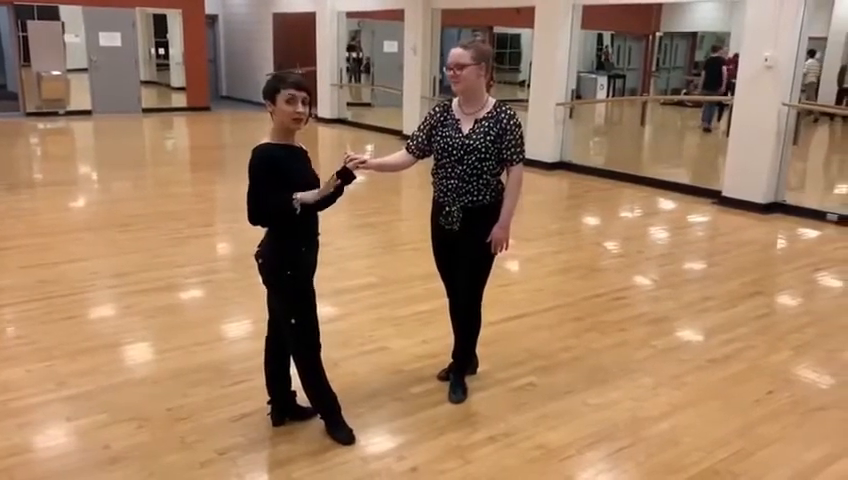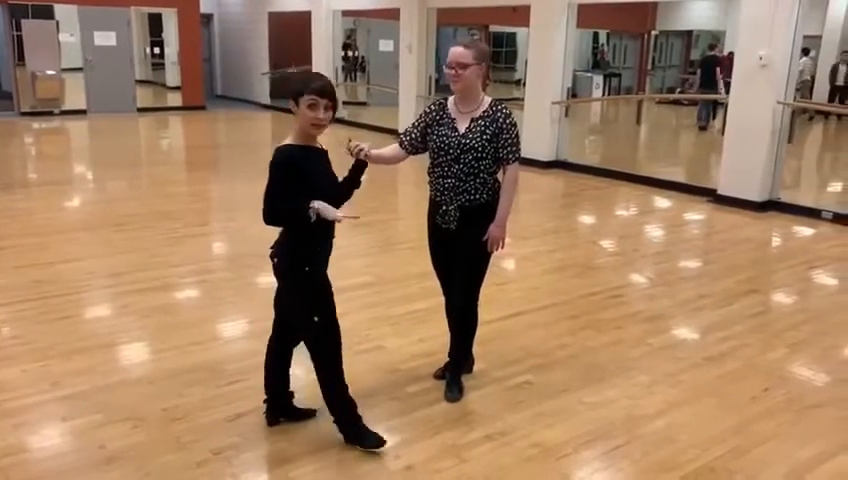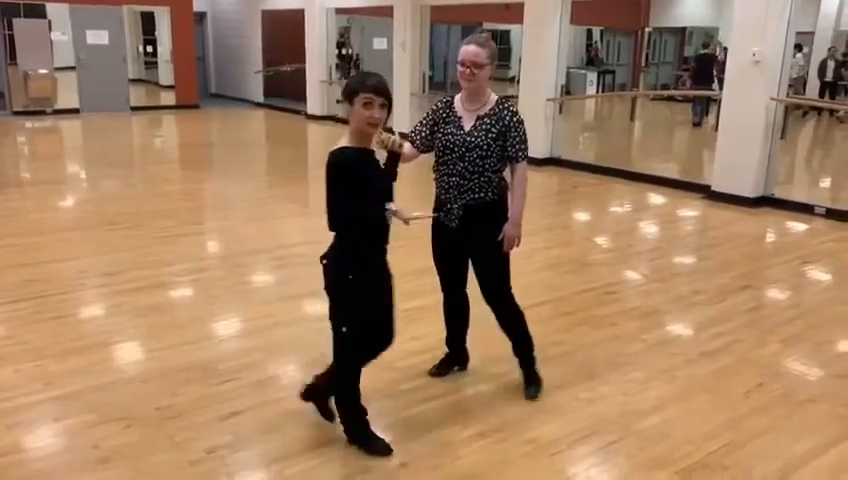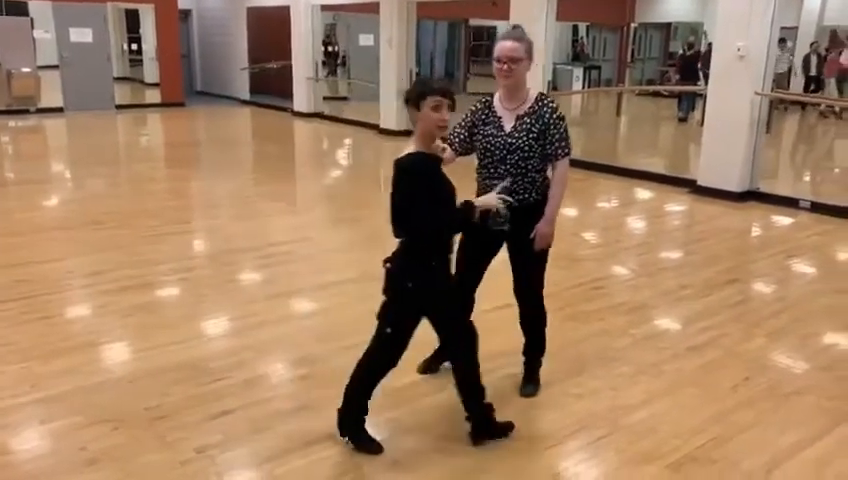
dt=0.4s
person 1, frame 1
left shoulder: (298, 152)
right shoulder: (265, 156)
left elbow: (315, 203)
right elbow: (257, 214)
left wrist: (344, 176)
right wrist: (298, 199)
left hip: (299, 255)
right hip: (283, 259)
left knee: (282, 333)
right knee: (304, 337)
left ankle: (282, 405)
right ankle: (330, 413)
person 1, frame 2
left shoulder: (318, 154)
right shoulder: (286, 157)
left elbow: (333, 198)
right elbow: (272, 213)
left wrist: (359, 166)
right wrist: (311, 209)
left hip: (307, 258)
right hip: (299, 261)
left knee: (287, 331)
right knee: (325, 338)
left ankle: (278, 404)
right ankle: (349, 424)
person 1, frame 3
left shoulder: (371, 155)
right shoulder: (342, 159)
right elbow: (338, 220)
left wrist: (393, 162)
right wrist: (386, 212)
left hip: (373, 261)
right hip: (348, 266)
left knee: (379, 337)
right knee: (354, 344)
left ankle: (321, 388)
right ankle: (358, 428)
person 1, frame 4
left shoulder: (429, 161)
right shoulder: (410, 167)
right elbow: (408, 227)
right wrist: (472, 208)
left hip: (435, 270)
right hip: (412, 274)
left knee: (463, 341)
right knee: (387, 348)
left ankle: (481, 421)
right ankle: (351, 419)
person 2, frame 1
left shoulder: (503, 118)
right shoulder: (440, 114)
left elbow: (515, 172)
right elbow: (409, 155)
left wrist: (504, 223)
right wrist: (369, 163)
left hip: (481, 220)
right hip: (444, 217)
left knee: (468, 296)
right knee: (454, 294)
left ankle: (460, 368)
right ankle: (467, 357)
person 2, frame 2
left shoulder: (499, 116)
right shoulder: (435, 112)
left elbow: (510, 171)
right elbow: (401, 150)
left wrist: (500, 221)
right wrist: (369, 154)
left hip: (478, 218)
right hip: (440, 216)
left knee: (465, 296)
right knee: (450, 292)
left ankle: (457, 369)
right ankle: (460, 356)
person 2, frame 3
left shoulder: (505, 113)
right shoulder: (442, 110)
left elbow: (519, 169)
right elbow: (412, 149)
left wrist: (515, 219)
right wrist: (394, 149)
left hip: (487, 217)
right hip: (446, 214)
left knee: (497, 293)
right knee: (451, 290)
left ankle: (529, 365)
right ankle: (456, 353)
person 2, frame 4
left shoulder: (547, 110)
right shoulder: (482, 109)
left elbow: (560, 166)
right elbow: (451, 151)
left wrist: (549, 217)
left hip: (528, 215)
right hip: (485, 214)
left knee: (529, 295)
right knee: (461, 283)
left ankle: (532, 368)
right ankle: (448, 349)
